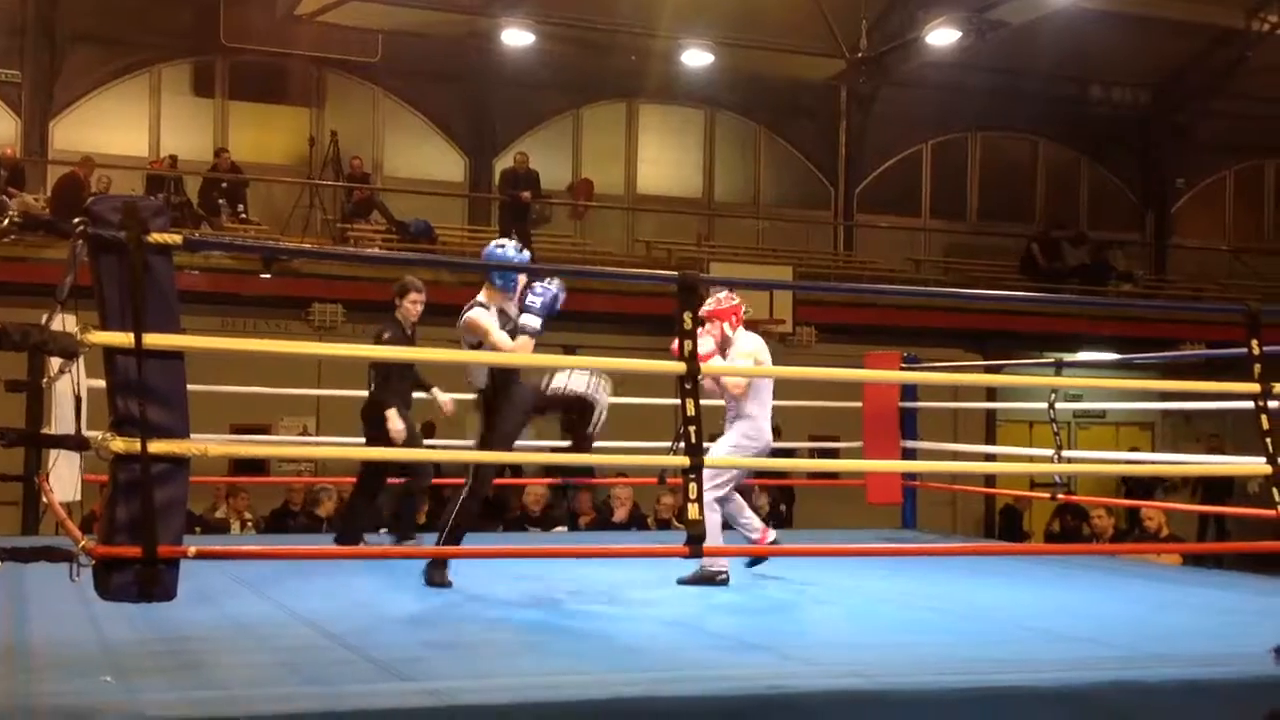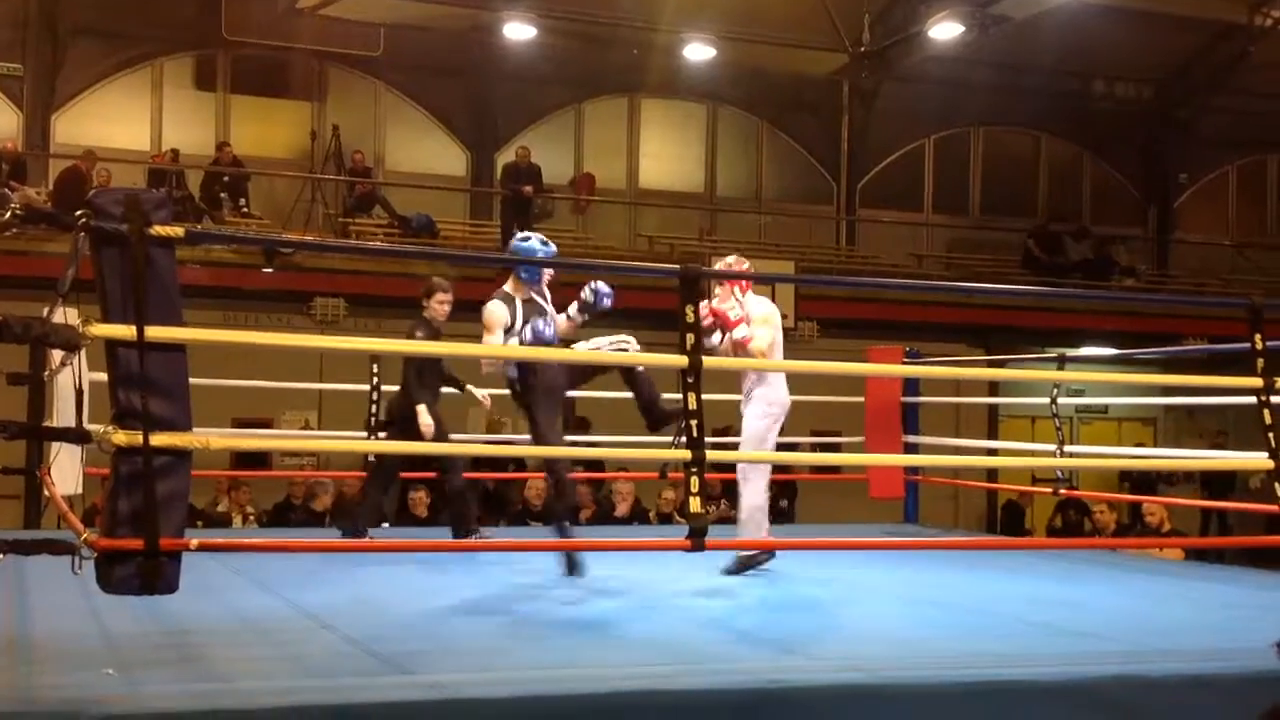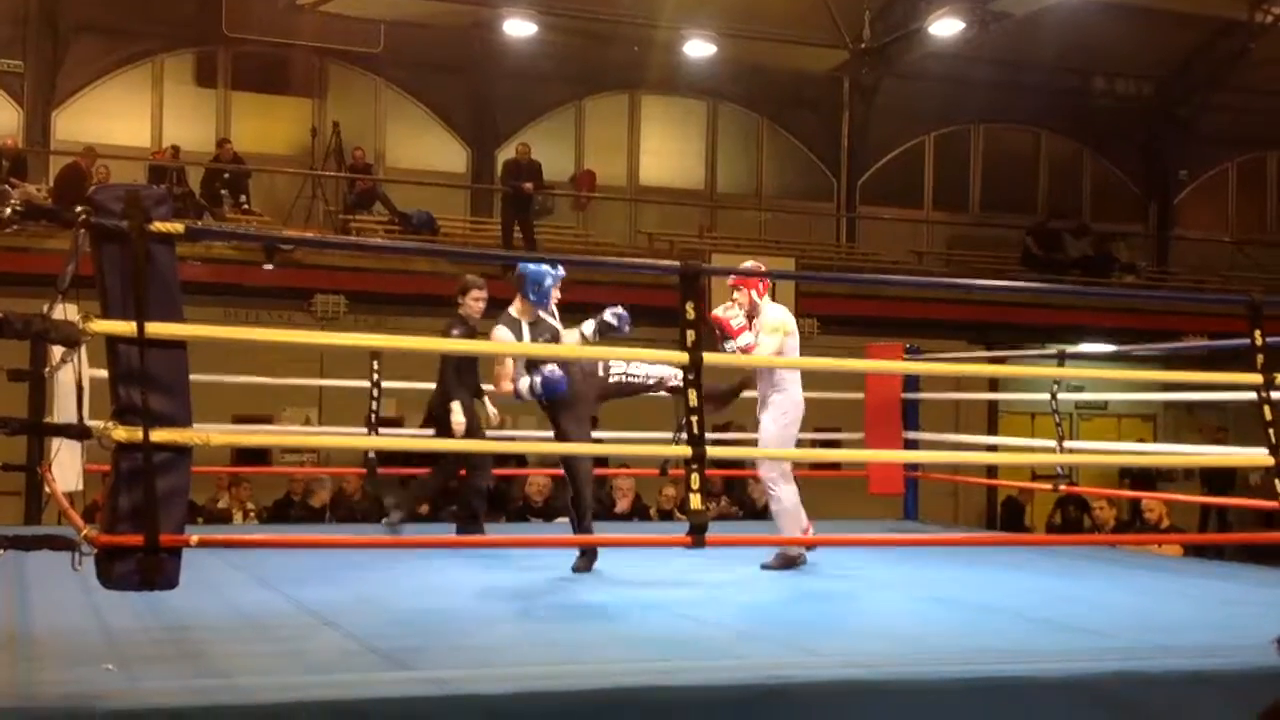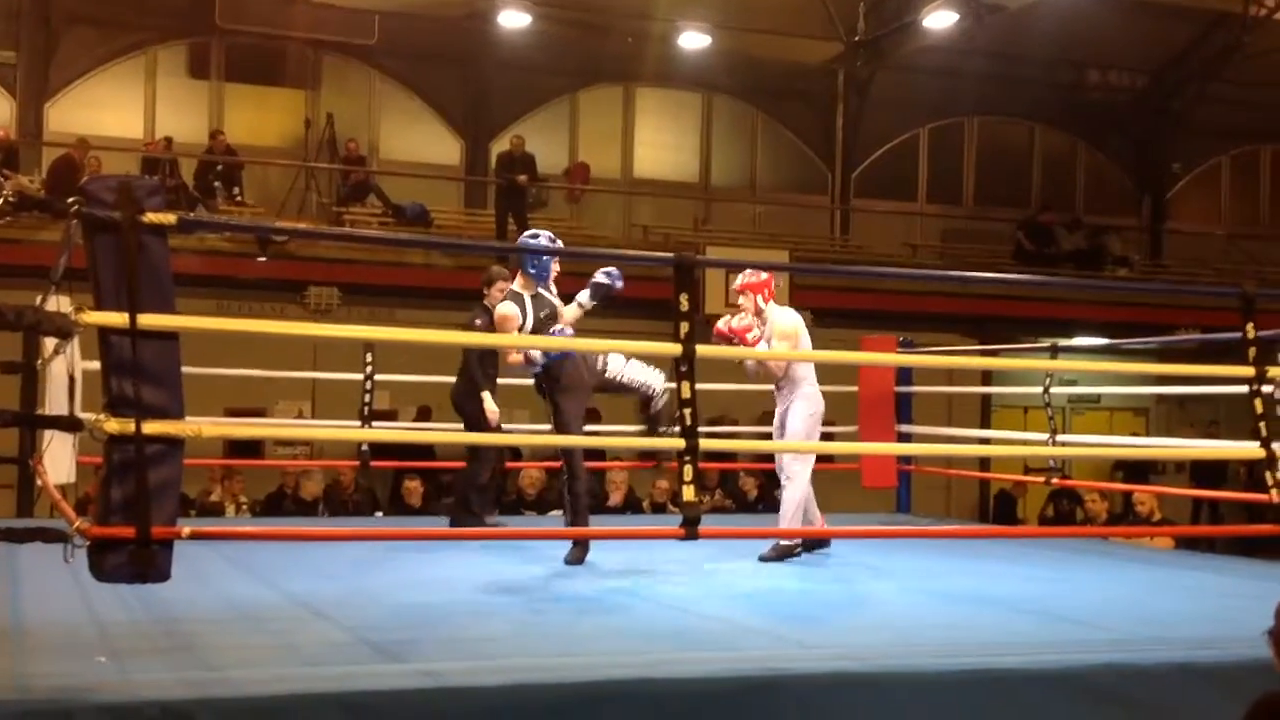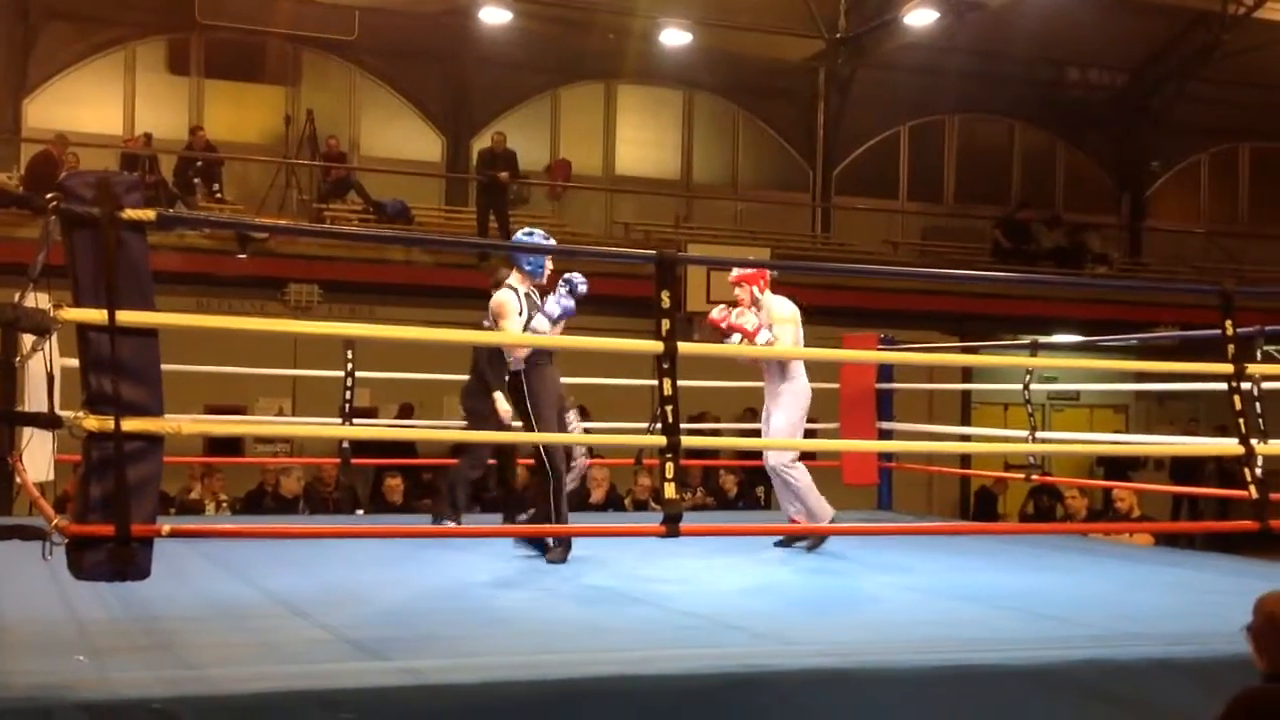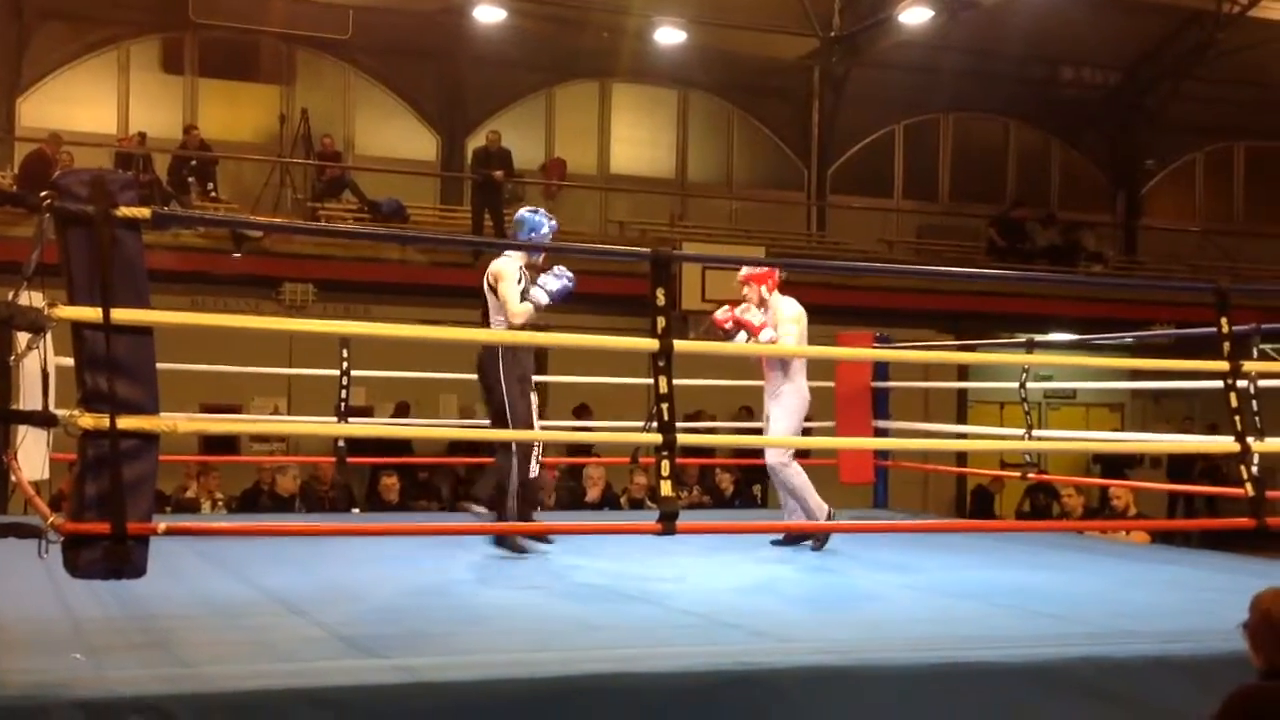
dt=0.2s
person 1, frame 1
left shoulder: (508, 302)
right shoulder: (474, 317)
right elbow: (517, 355)
left wrist: (537, 307)
right wrist: (533, 315)
left hip: (525, 389)
right hip: (500, 401)
left knee: (592, 388)
right knee: (478, 484)
right ankle: (438, 562)
person 1, frame 2
left shoulder: (538, 294)
right shoulder: (496, 310)
right elbow: (490, 361)
left wrist: (582, 308)
right wrist: (524, 342)
left hip: (559, 368)
right hip: (533, 387)
left knee: (623, 345)
right knee: (557, 466)
left ankle: (653, 414)
person 1, frame 3
left shoulder: (547, 311)
right shoulder: (504, 334)
right elbow: (503, 388)
left wrist: (599, 328)
right wrist: (534, 386)
left hip: (585, 375)
right hip: (562, 403)
left knee: (661, 373)
right knee: (579, 474)
left ankle: (711, 397)
right ankle: (587, 549)
person 1, frame 4
left shoulder: (545, 289)
right shoulder: (508, 310)
right elbow: (511, 360)
left wrist: (592, 294)
right wrist: (536, 354)
left hip: (586, 364)
right hip: (557, 382)
left knee: (652, 381)
right knee: (573, 460)
right ankle: (580, 539)
person 1, frame 5
left shoulder: (533, 293)
right shoulder: (505, 299)
right elbow: (516, 349)
left wrist: (565, 302)
right wrist: (546, 317)
left hip: (548, 380)
right hip: (530, 385)
left knee: (565, 459)
right knee: (552, 462)
left ankle: (539, 529)
right ankle: (559, 538)
person 1, frame 6
left shoulder: (521, 271)
right shoulder: (503, 267)
right elbow: (514, 317)
left wrist: (550, 291)
right wrist: (545, 291)
left hip: (516, 360)
right hip: (502, 361)
left knee: (525, 442)
right knee: (516, 443)
left ankle: (520, 519)
right ankle: (506, 525)
person 2, frame 1
left shoulder: (747, 343)
right shoulder: (733, 347)
left elbow: (736, 387)
right elbow: (715, 389)
left wrist: (706, 359)
right wrist: (694, 361)
left hip: (749, 431)
right hip: (743, 430)
left knee: (707, 489)
right knee: (720, 490)
left ankle: (714, 567)
right ankle: (762, 535)
person 2, frame 2
left shoulder: (760, 307)
right shoulder: (745, 312)
left elbow: (759, 353)
right elbow: (725, 357)
left wrist: (732, 323)
right wrist: (709, 329)
left hip: (767, 396)
right hip: (757, 397)
left knee: (750, 470)
right knee: (752, 471)
left ankle: (751, 547)
right ankle: (760, 542)
person 2, frame 3
left shoulder: (774, 315)
right shoulder: (760, 318)
left elbow: (761, 360)
left wrist: (737, 330)
right wrist: (728, 334)
left hip: (783, 401)
right hip: (771, 402)
left knee: (773, 475)
right knee: (776, 472)
left ankle: (792, 550)
right ankle: (800, 532)
person 2, frame 4
left shoulder: (783, 319)
right shoulder: (763, 323)
left elbow: (779, 369)
right elbow: (754, 370)
left wrist: (753, 340)
right wrist: (734, 342)
left hip: (804, 398)
right hip: (786, 402)
left knee: (794, 467)
right knee: (787, 468)
left ankle: (788, 540)
right ankle: (817, 532)
person 2, frame 5
left shoulder: (781, 308)
right shoulder: (757, 313)
left wrist: (755, 331)
right wrist: (728, 331)
left hip: (791, 393)
right hip: (775, 395)
left knee: (781, 461)
right knee: (773, 462)
left ankle: (822, 518)
right ankle: (801, 523)
person 2, frame 6
left shoulder: (788, 309)
right shoulder: (764, 313)
left wrist: (759, 327)
right wrist: (733, 330)
left hip: (791, 393)
right hip: (774, 395)
left knee: (778, 458)
right knee: (776, 463)
left ankle: (820, 513)
right ankle: (800, 523)
person 3, frame 1
left shoulder: (408, 331)
right shoulder: (389, 333)
right elbow: (378, 379)
left wrist: (434, 392)
right wrist: (391, 414)
left hip: (379, 411)
right hip: (385, 410)
left knee: (373, 475)
right knee: (420, 470)
left ankle: (347, 536)
right ankle: (403, 532)
person 3, frame 2
left shoulder: (433, 331)
right shoulder: (420, 332)
left elbow: (438, 373)
right elbow: (410, 376)
left wrist: (470, 388)
right wrist: (421, 410)
left hip: (403, 407)
right hip: (412, 407)
left knee: (386, 469)
right knee: (450, 465)
left ankle: (355, 528)
right ankle: (465, 530)
person 3, frame 3
left shoulder: (467, 328)
right shoulder: (459, 329)
right elbow: (447, 372)
left wrist: (485, 400)
right wrist: (455, 407)
left hip: (456, 403)
right hip: (451, 406)
left knee: (446, 466)
right knee: (481, 464)
left ankle: (399, 506)
right ankle: (470, 528)
person 3, frame 4
left shoulder: (491, 319)
right shoulder: (480, 320)
right elbow: (471, 363)
right wrist: (486, 397)
left hip: (476, 394)
right hip: (473, 394)
left knee: (492, 454)
right knee: (483, 458)
left ankle: (478, 514)
right ankle: (463, 521)
person 3, frame 5
right shoulder: (489, 322)
right elbow: (482, 363)
right wrist: (498, 396)
left hip: (489, 394)
right hip: (482, 395)
left knee: (506, 454)
right knee: (476, 455)
left ankle: (511, 514)
right ankle: (447, 514)
person 3, frame 6
left shoulder: (522, 319)
right shoulder: (510, 318)
right elbow: (501, 357)
left wrist: (529, 389)
left hip: (516, 392)
right hip: (508, 392)
left knee: (525, 448)
right knee: (517, 448)
left ankle: (511, 511)
right ankle: (481, 498)
